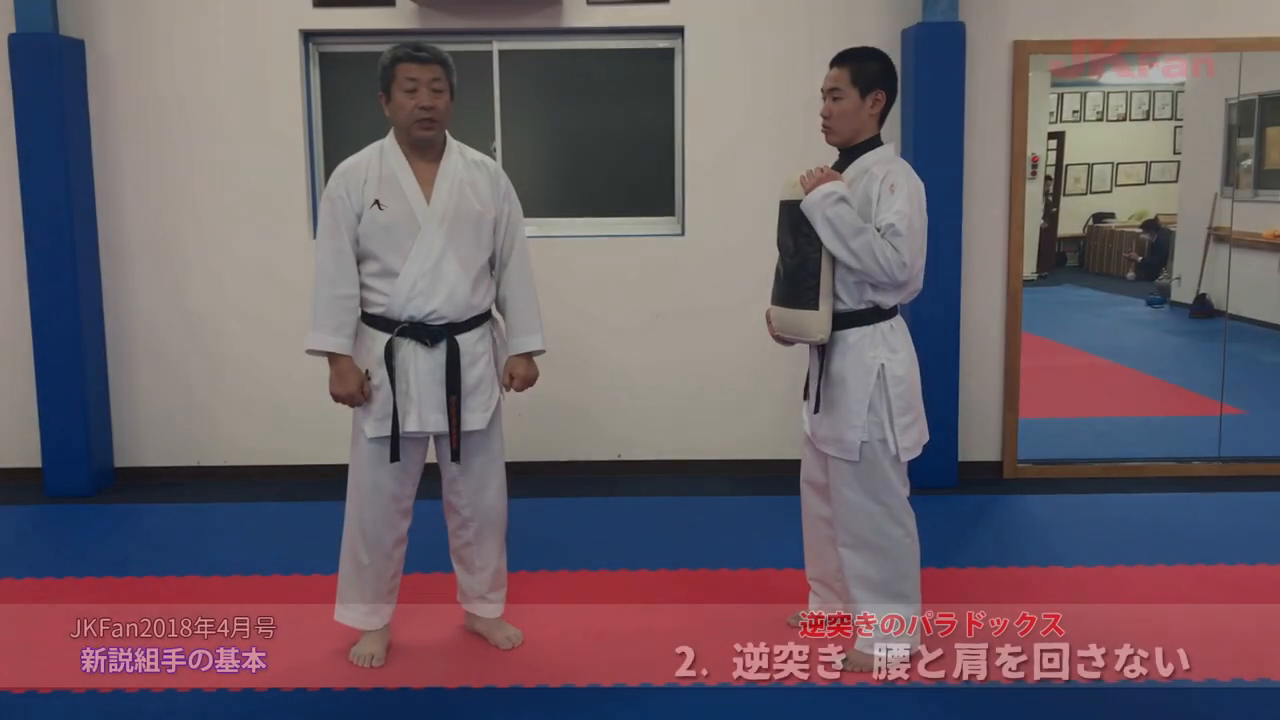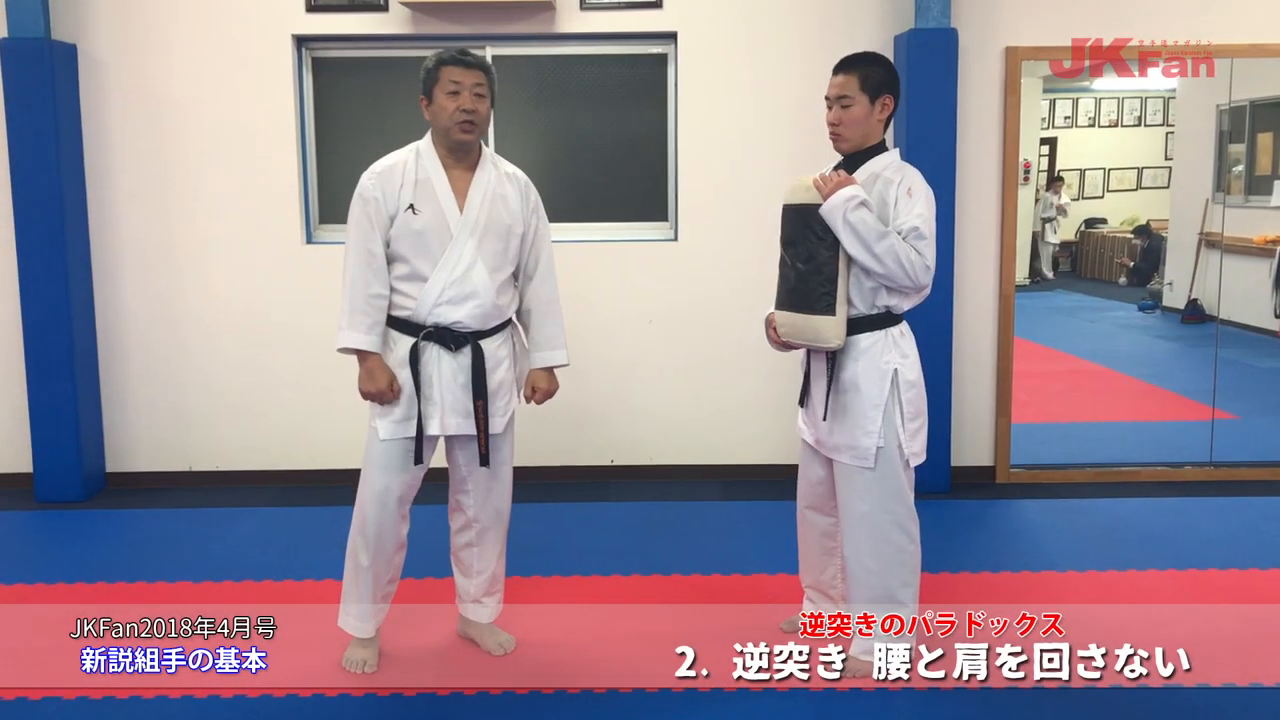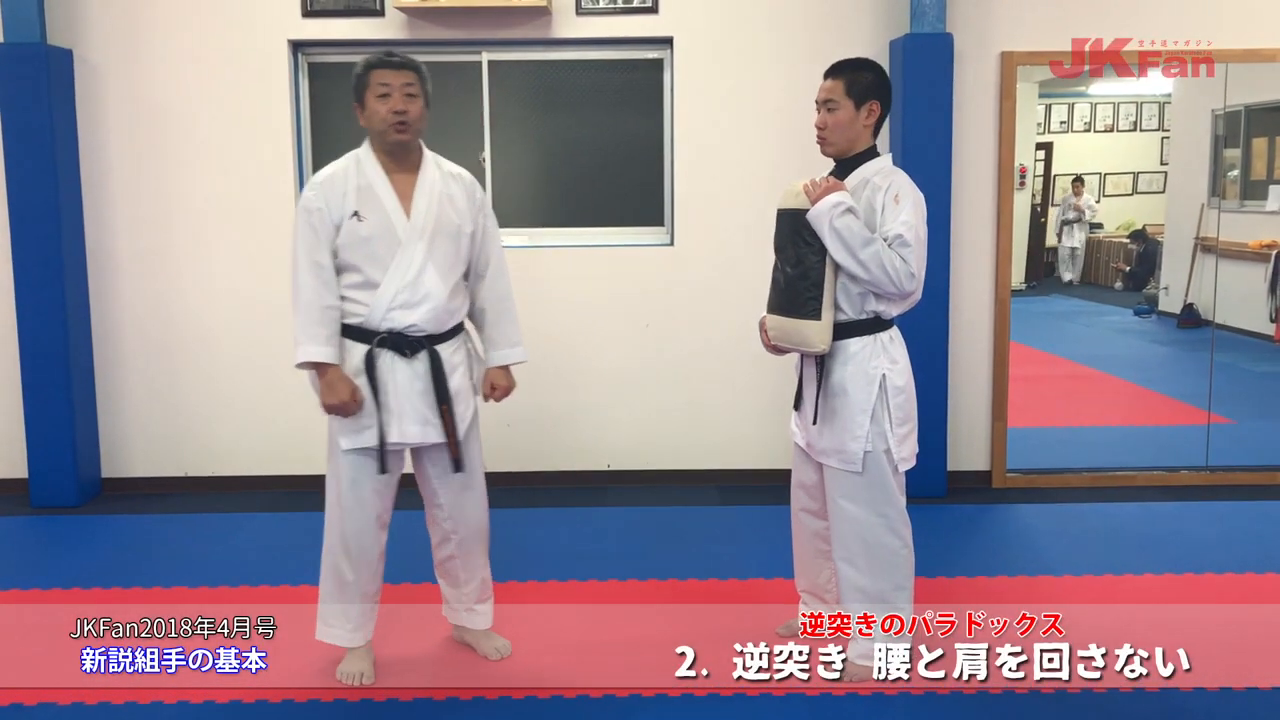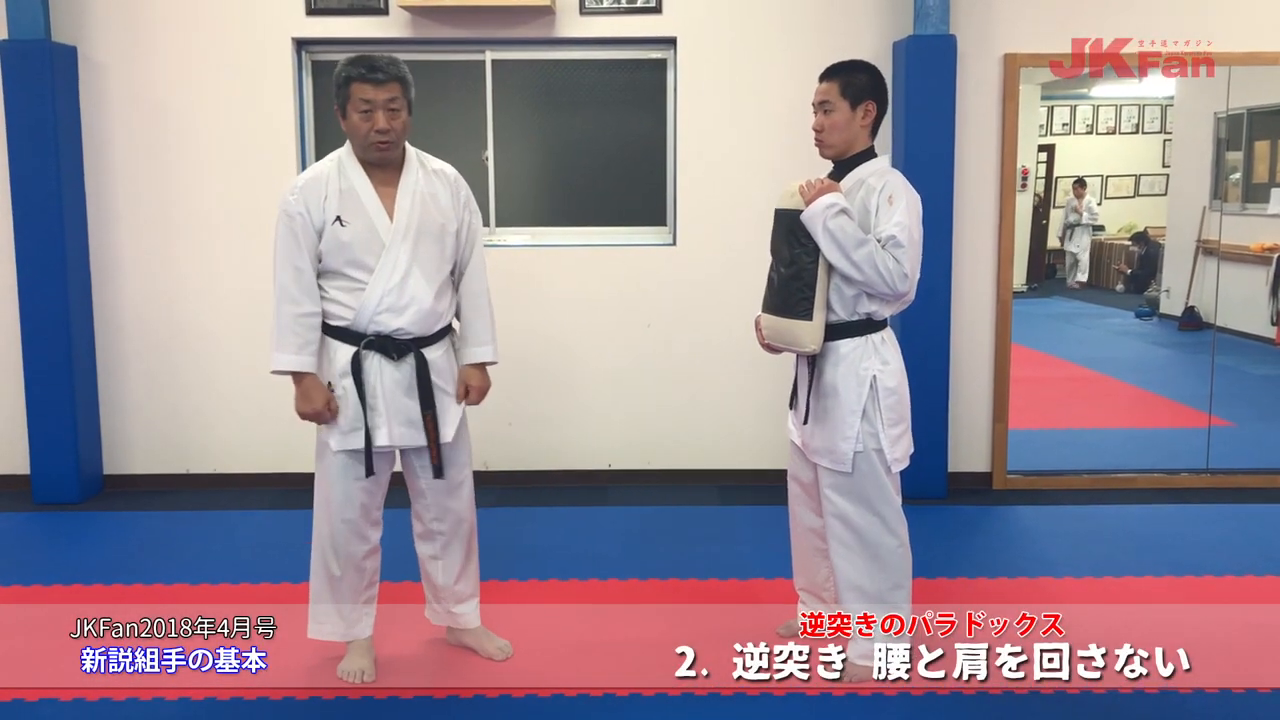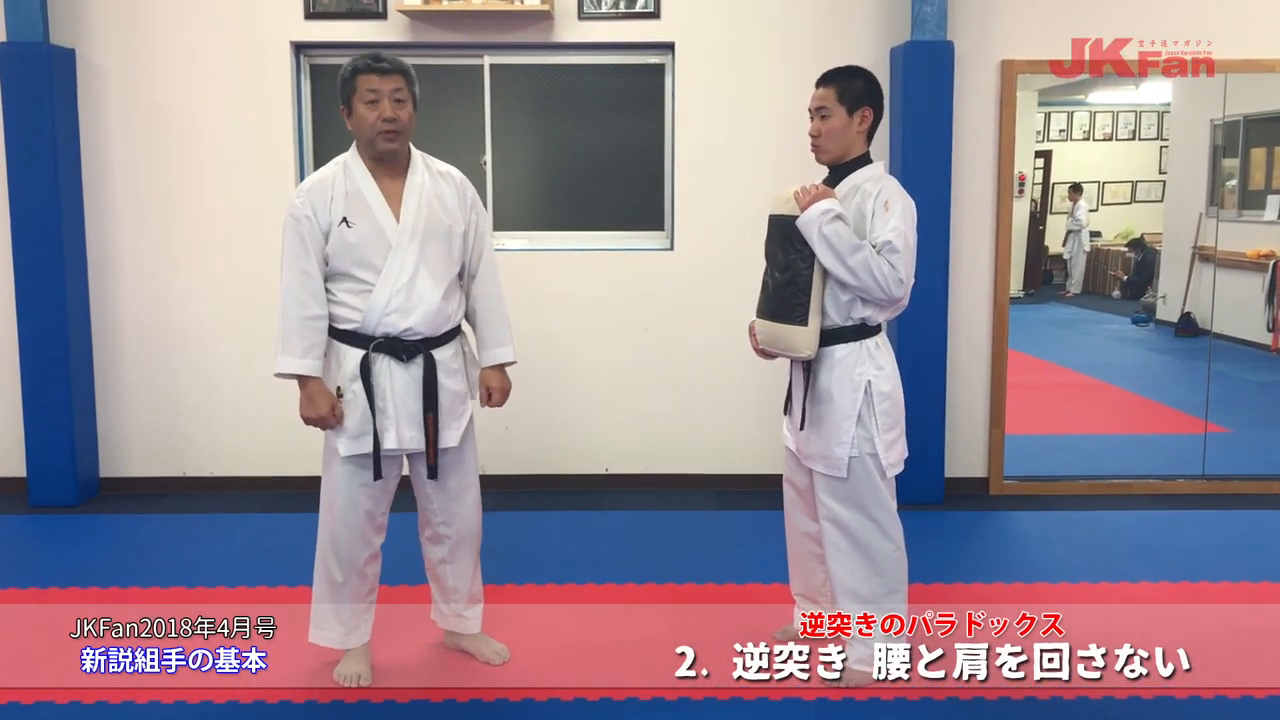
dt=0.7s
person 1, frame 1
left shoulder: (485, 176)
right shoulder: (354, 179)
left elbow: (514, 268)
right elbow: (336, 276)
left wrist: (523, 348)
right wrist: (339, 358)
left hip: (467, 357)
right hip: (390, 359)
left knee: (479, 493)
right knee: (380, 497)
left ankle: (483, 606)
right ankle: (372, 618)
person 1, frame 2
left shoulder: (515, 187)
right shoulder: (386, 178)
left elbow: (538, 279)
right elbow: (366, 275)
left wrist: (544, 359)
right wrist: (369, 357)
left hip: (486, 363)
right hip: (410, 361)
left knee: (484, 499)
right knee: (383, 500)
left ankle: (477, 613)
right ankle: (363, 624)
person 1, frame 3
left shoulder: (460, 186)
right shoulder: (329, 188)
left elbow: (488, 278)
right elbow: (314, 287)
left wrist: (500, 358)
right wrist: (328, 370)
left hip: (444, 368)
right hip: (367, 369)
left knee: (460, 504)
right knee: (358, 512)
left ankle: (470, 618)
right ankle: (354, 636)
person 1, frame 4
left shoulder: (445, 183)
right shoulder: (311, 192)
left elbow: (470, 277)
right elbow: (296, 291)
left wrist: (476, 358)
right wrist: (304, 376)
left hip: (431, 369)
right hip: (353, 372)
left knee: (447, 504)
right knee: (348, 512)
left ankle: (459, 618)
right ankle: (355, 633)
person 1, frame 5
left shoulder: (452, 186)
right shoulder: (319, 195)
left elbow: (481, 279)
right elbow: (303, 295)
left wrist: (495, 360)
right wrist: (309, 381)
left hip: (441, 372)
right hip: (363, 376)
left knee: (455, 509)
right knee: (352, 517)
left ankle: (460, 623)
right ankle: (351, 639)
person 2, frame 1
left shoulder: (891, 178)
right shoulder: (839, 176)
left elbow: (893, 266)
left wrist: (827, 201)
left hip: (870, 355)
right hip: (834, 352)
left knee: (872, 499)
right knee: (825, 490)
left ankle: (889, 627)
right ankle: (835, 600)
person 2, frame 2
left shoulder: (903, 182)
right shoulder: (833, 182)
left elbow: (915, 268)
left wrist: (847, 206)
right wrist: (785, 319)
left hip: (875, 363)
right hip: (825, 358)
left knee: (877, 506)
right knee: (819, 497)
left ankle: (883, 634)
right ankle: (828, 605)
person 2, frame 3
left shoulder: (892, 188)
right shoulder: (827, 188)
left elbow: (901, 276)
left wrist: (834, 212)
left hip: (866, 367)
right hip: (819, 363)
left knee: (868, 511)
right knee: (813, 501)
left ankle: (880, 639)
right ankle: (823, 608)
person 2, frame 4
left shoulder: (887, 188)
right shoulder: (826, 189)
left elbow: (894, 276)
left wrist: (828, 213)
left hip: (860, 368)
right hip: (816, 363)
left knee: (864, 510)
right knee: (812, 500)
left ankle: (878, 640)
right ankle: (821, 608)
person 2, frame 5
left shoulder: (883, 194)
right shoulder: (821, 194)
left elbow: (890, 281)
left wrist: (823, 219)
left hip: (855, 372)
right hip: (811, 368)
left knee: (861, 515)
right knee: (807, 504)
left ankle: (875, 644)
right ankle: (818, 614)
